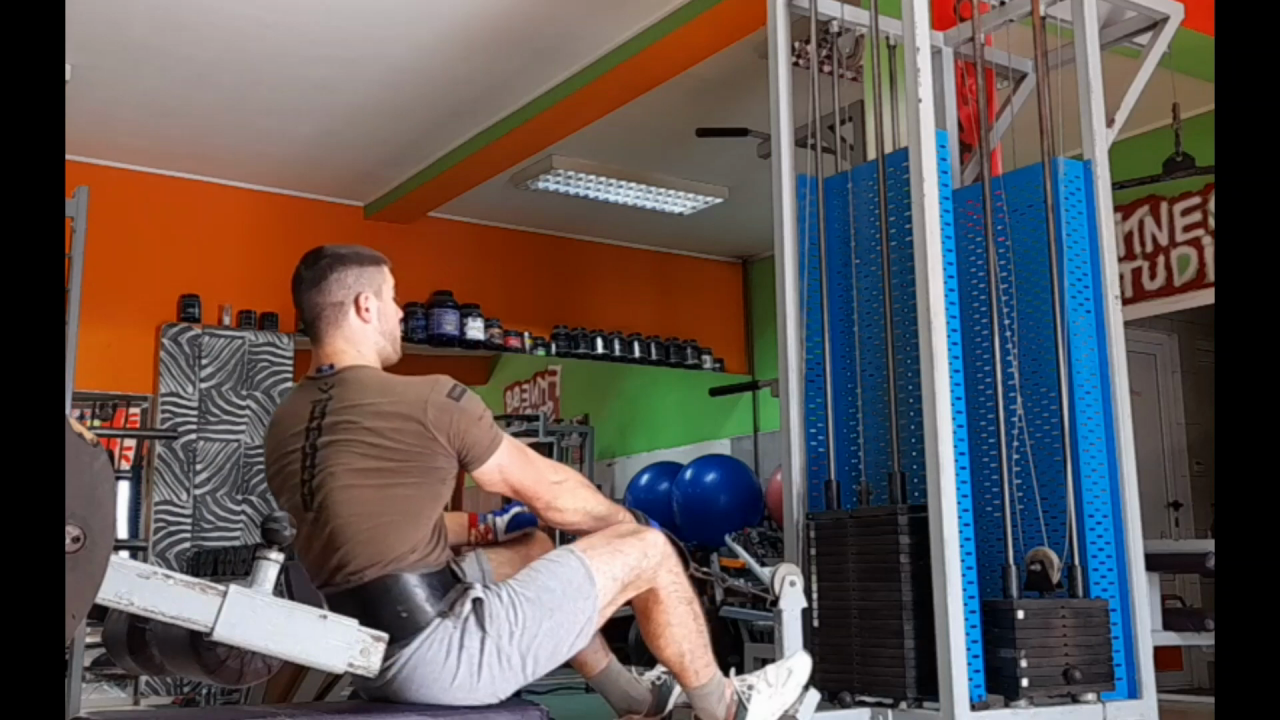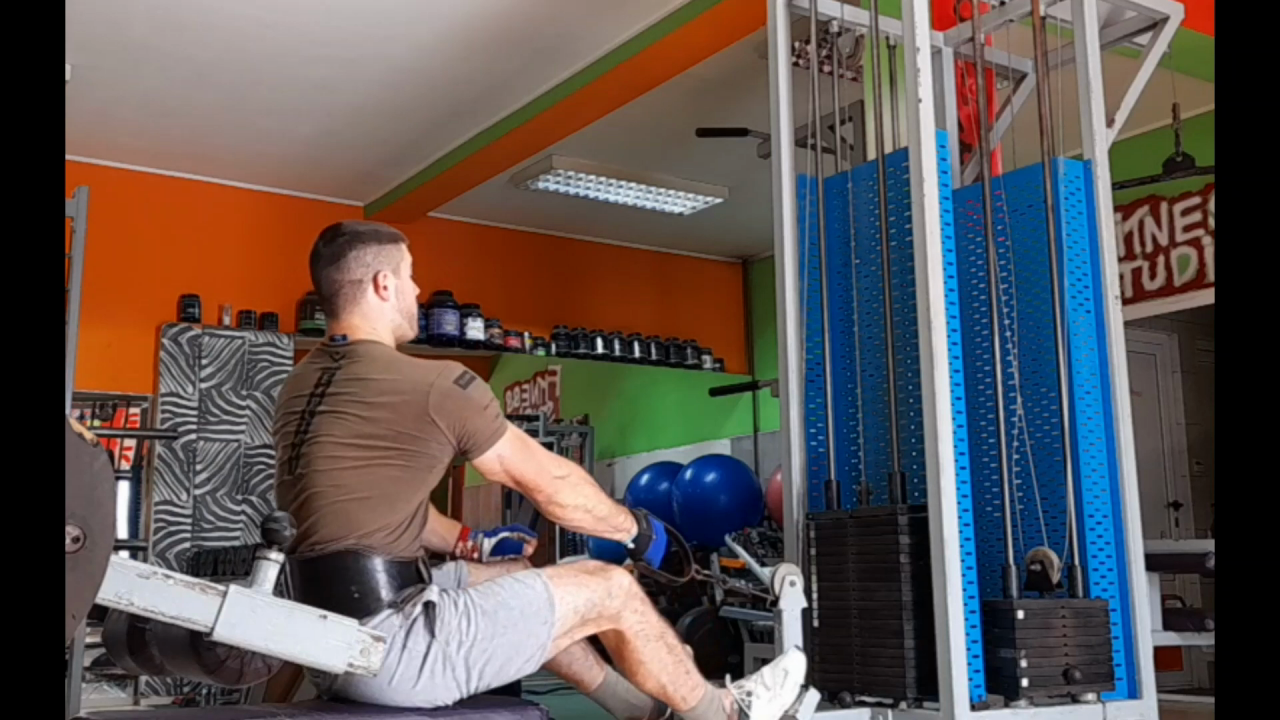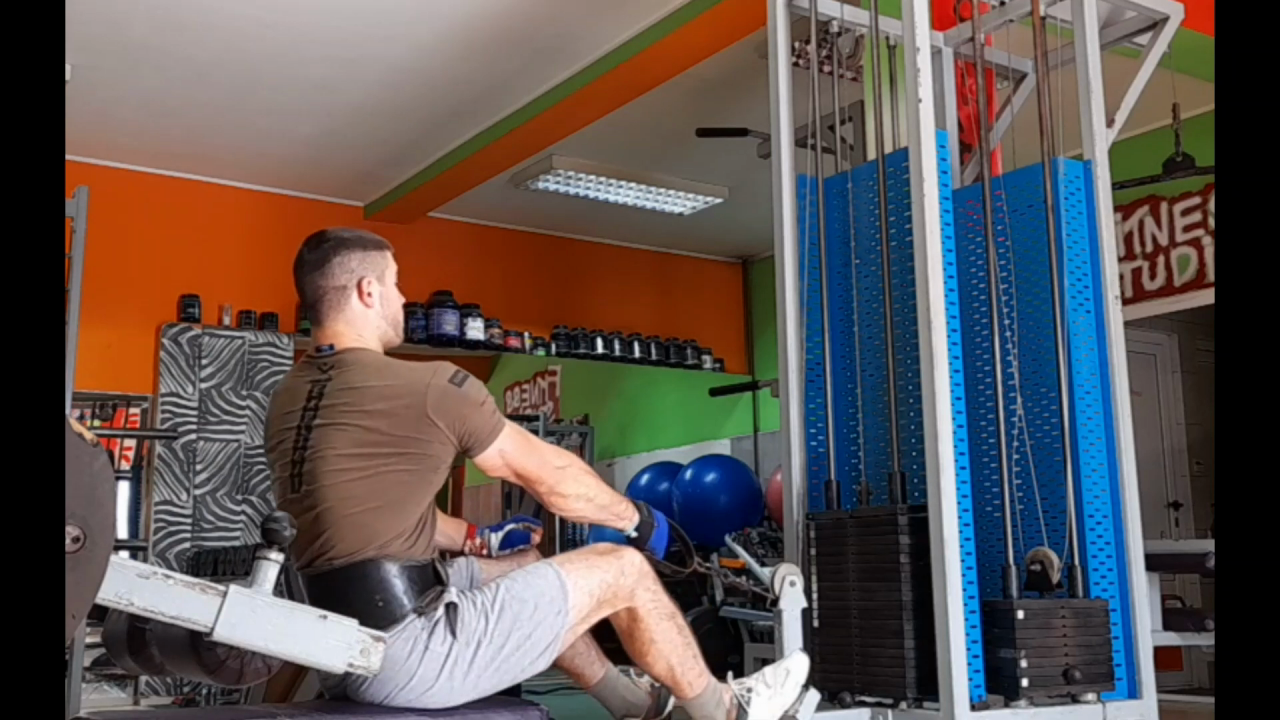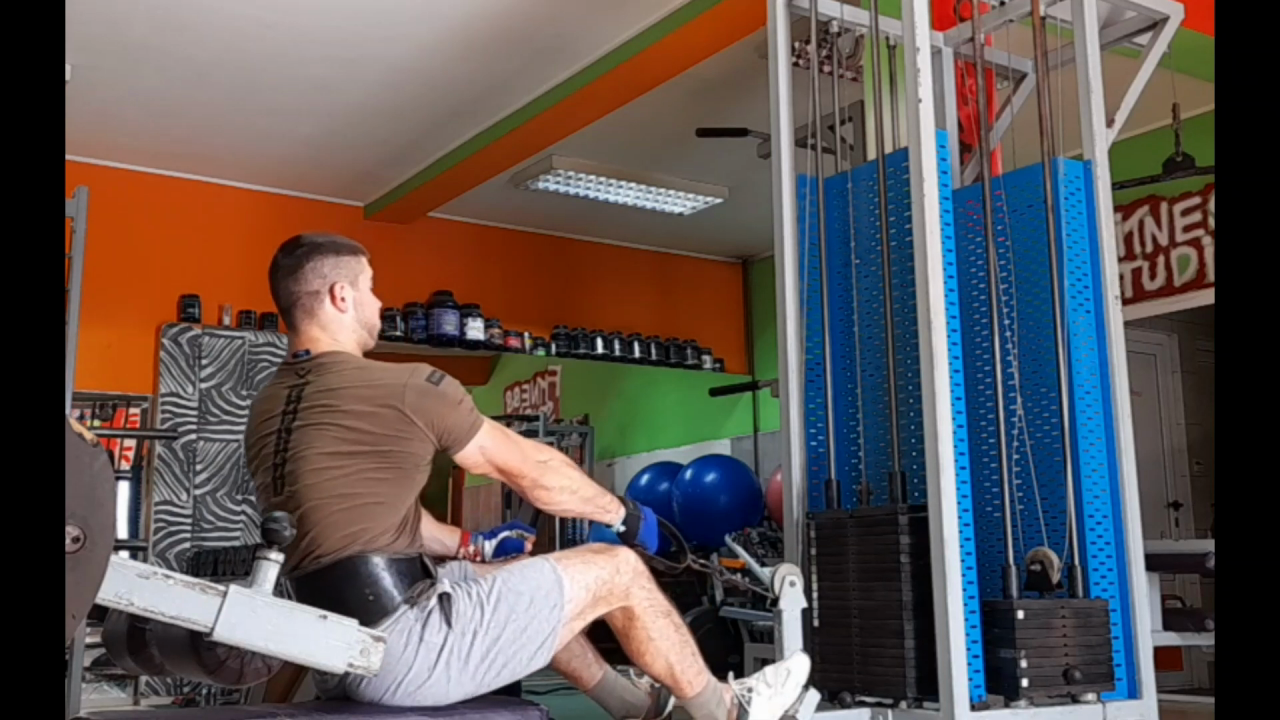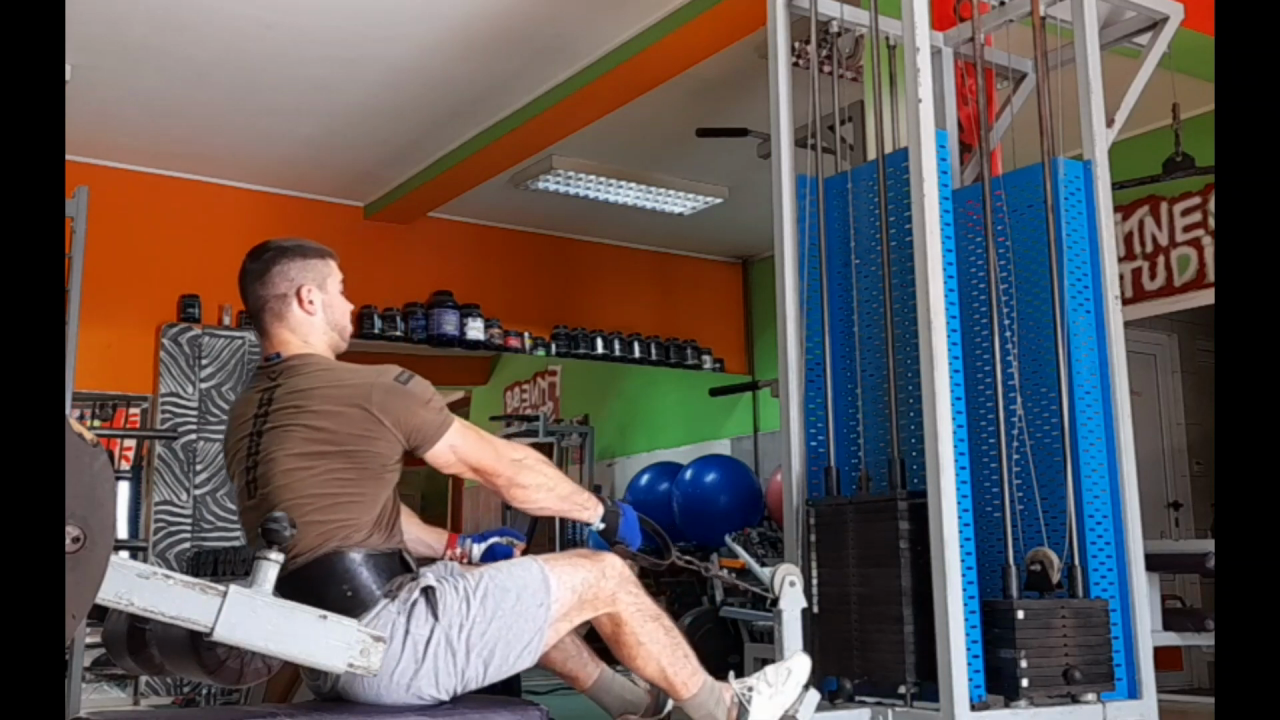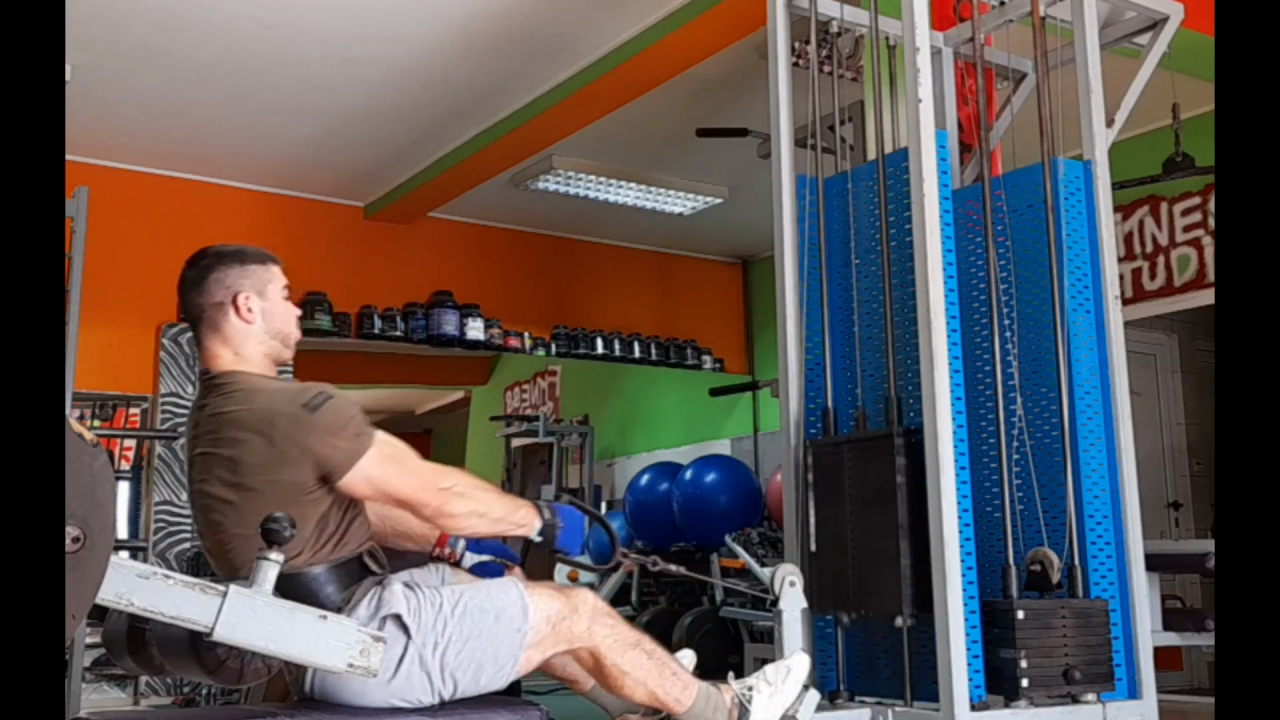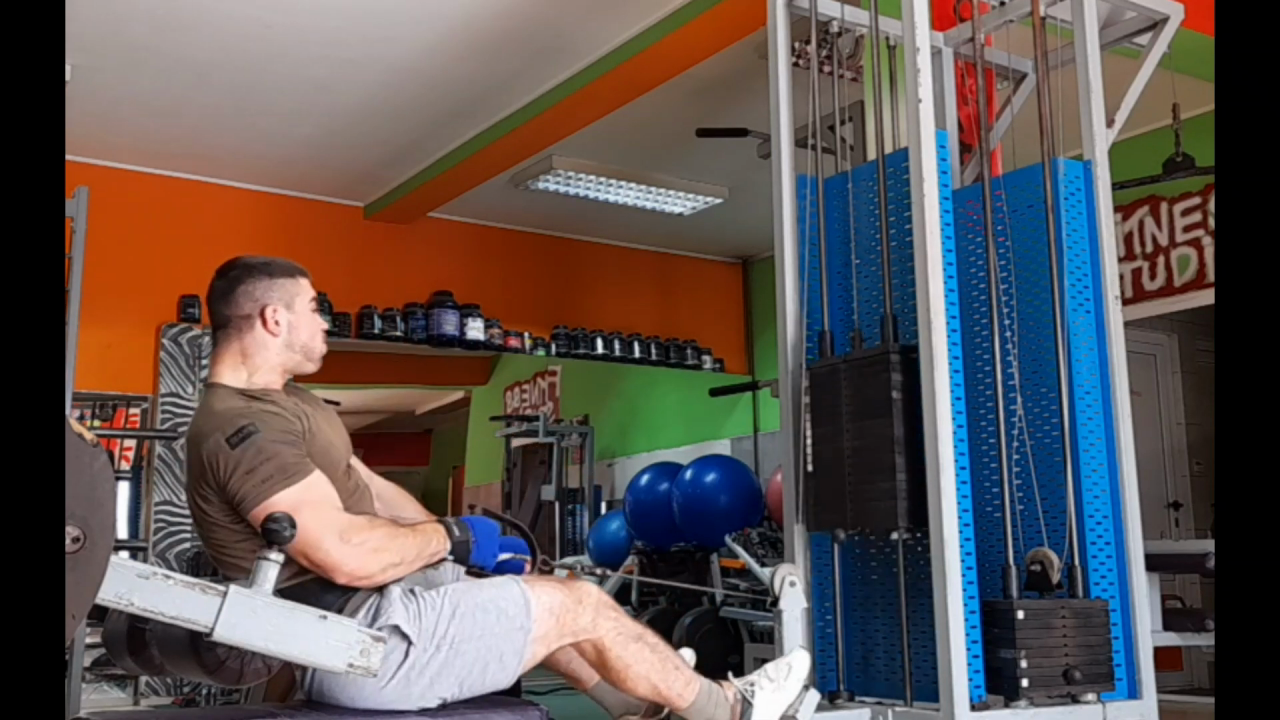
dt=0.3s
person 1, frame 1
left shoulder: (283, 428)
right shoulder: (428, 401)
right elbow: (547, 488)
left wrist: (480, 530)
right wrist: (625, 521)
left hip: (377, 660)
right hip: (447, 655)
left knee: (533, 546)
right knee: (648, 550)
person 1, frame 2
left shoulder: (300, 387)
right shoulder: (435, 386)
right elbow: (549, 483)
left wrist: (469, 543)
right wrist: (635, 529)
right hip: (388, 648)
left knee: (511, 576)
right knee: (609, 590)
person 1, frame 3
left shoulder: (287, 401)
right shoulder: (429, 387)
right elbow: (549, 474)
left wrist: (473, 540)
right wrist: (638, 519)
right hip: (407, 650)
left knee: (518, 564)
right knee: (621, 571)
person 1, frame 4
left shoulder: (267, 411)
right shoulder: (403, 389)
right elbow: (530, 469)
left wrist: (468, 544)
right wrist: (623, 513)
right hip: (400, 645)
left knee: (513, 574)
right knee: (617, 570)
person 1, frame 5
left shoulder: (247, 415)
right shoulder: (372, 390)
right elbow: (504, 468)
left wrist: (455, 548)
right wrist: (604, 512)
right hip: (385, 639)
left knee: (511, 582)
right knee: (603, 578)
person 1, frame 6
left shoulder: (223, 411)
right shoulder: (294, 408)
right elbow: (432, 492)
left wrist: (453, 546)
right wrist: (540, 518)
left hip: (340, 620)
left knee: (505, 584)
right knee: (576, 613)
person 1, frame 7
left shoulder: (285, 407)
right shoulder: (241, 430)
left elbow: (369, 493)
right elbow: (350, 555)
left wrist: (455, 538)
right wrist: (454, 536)
left hip: (351, 624)
left knee: (516, 581)
right knee: (580, 605)
